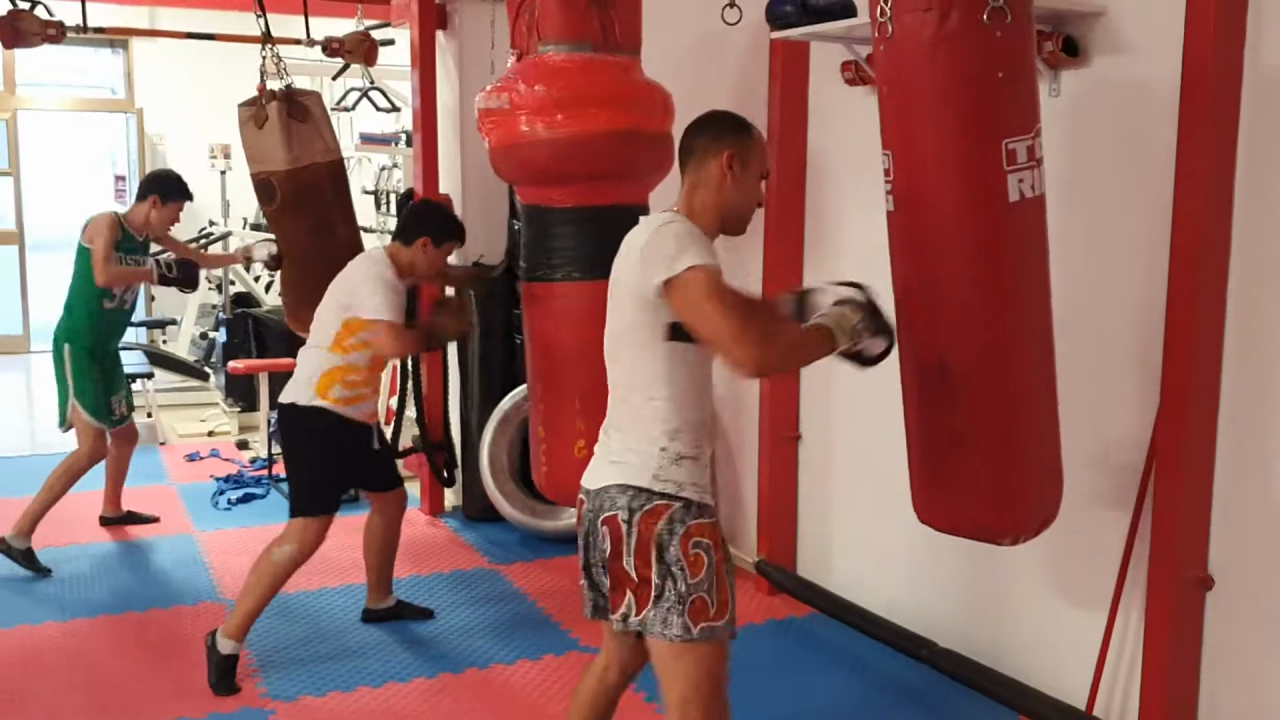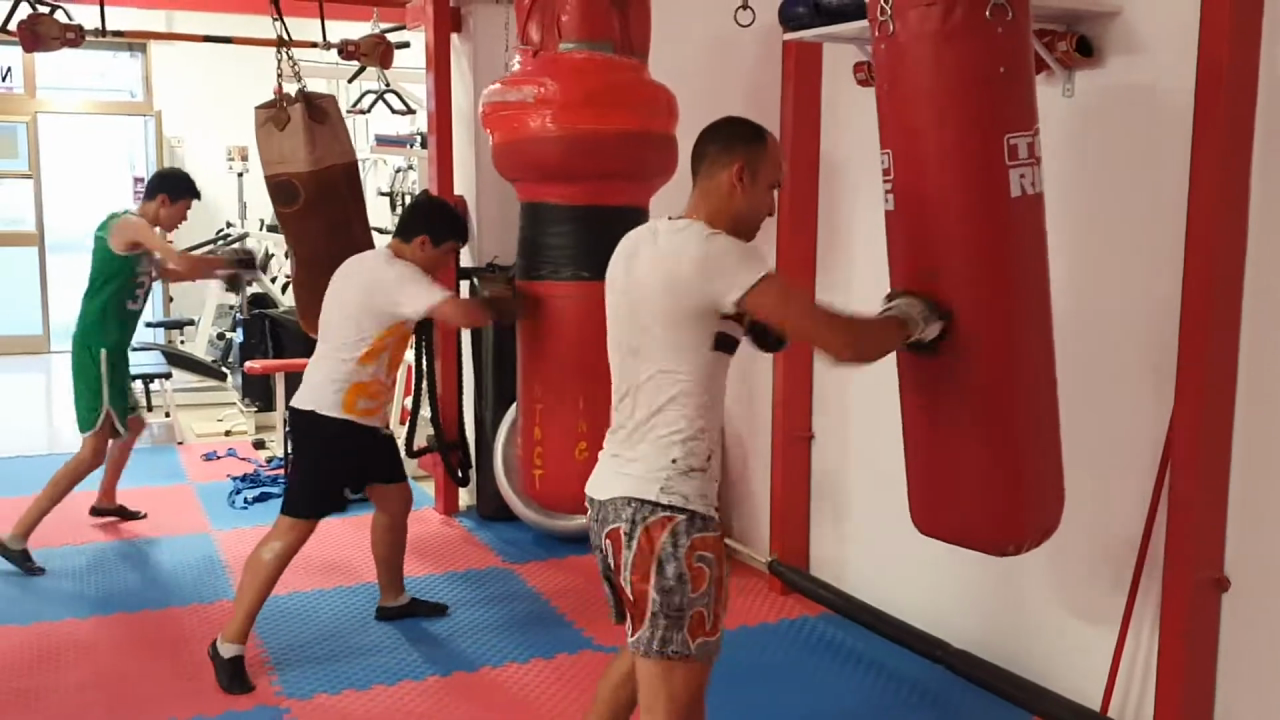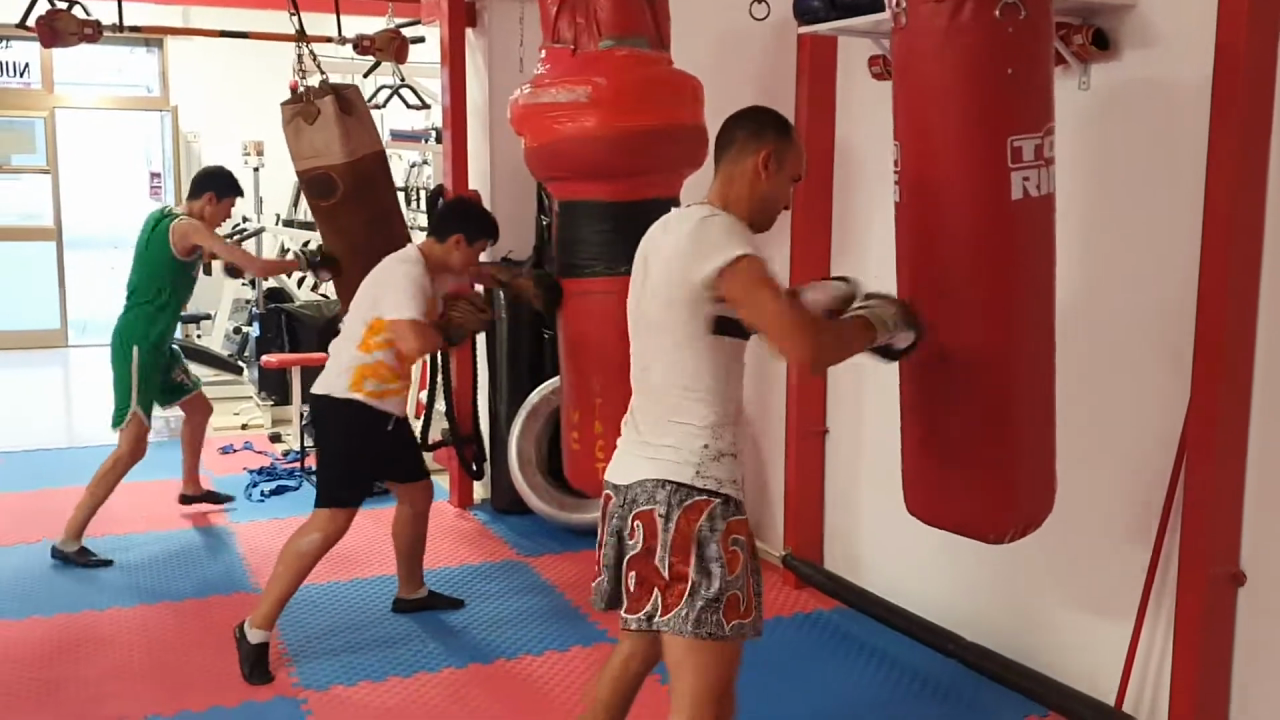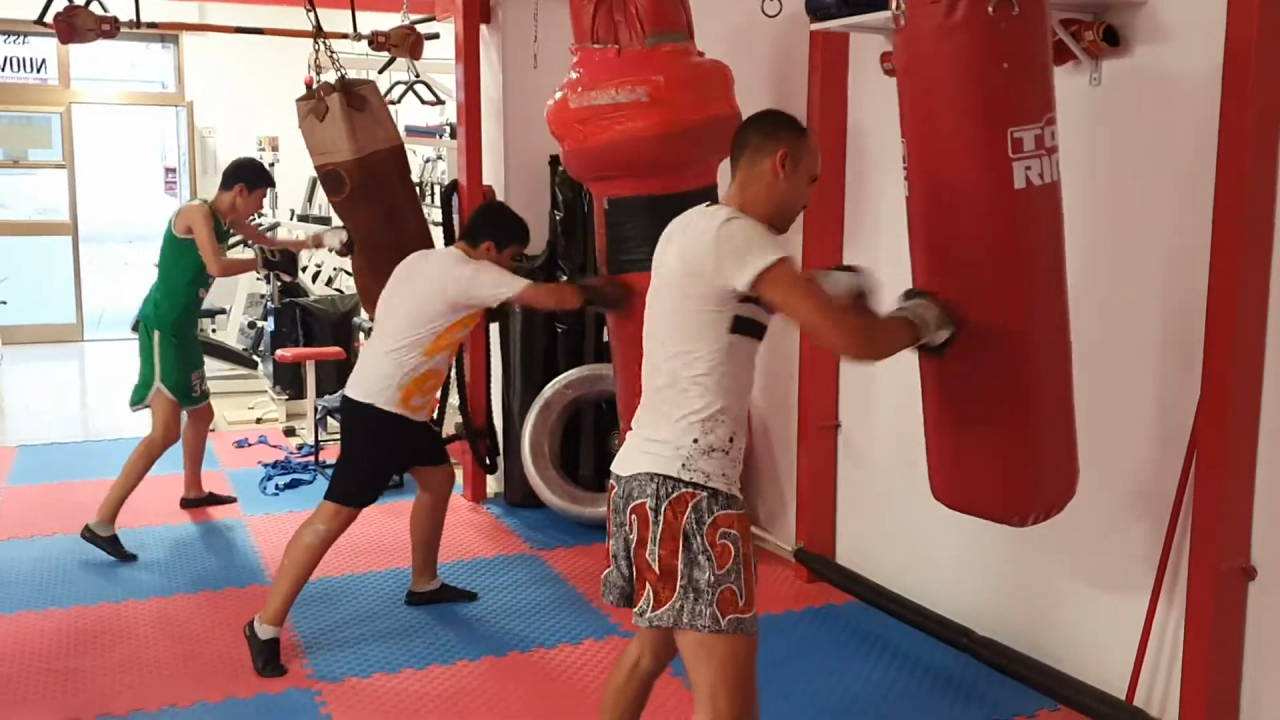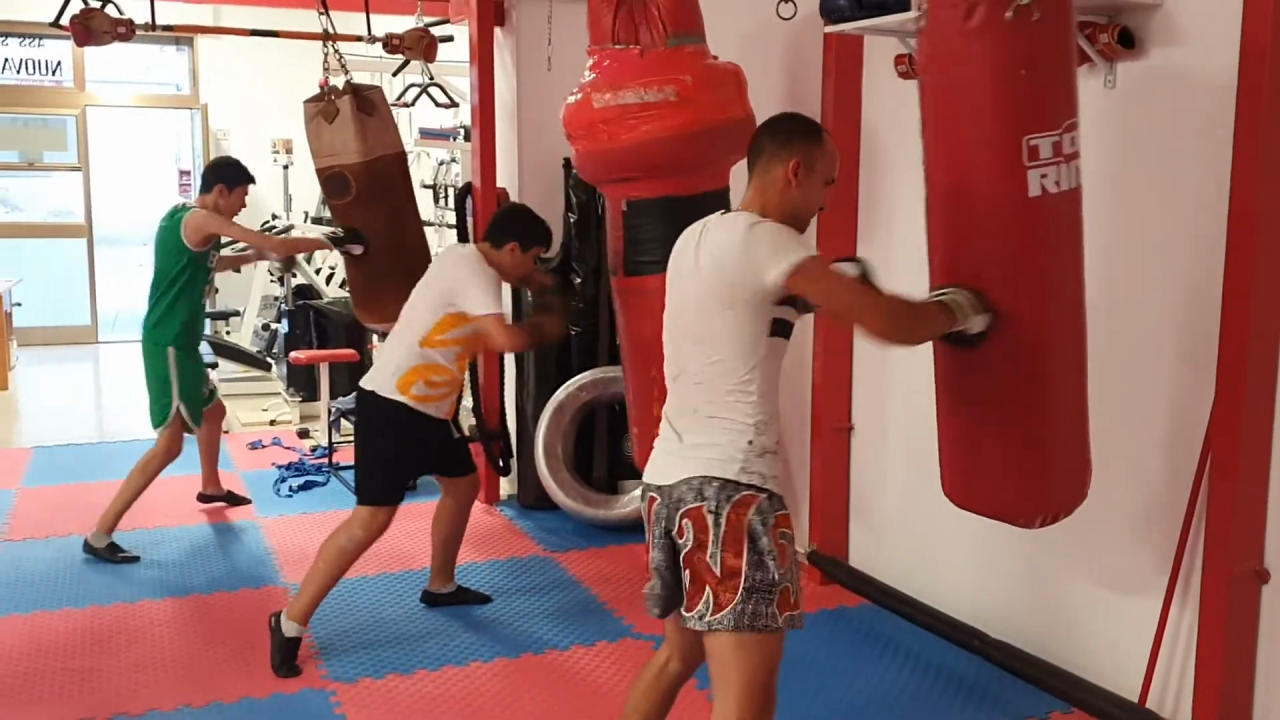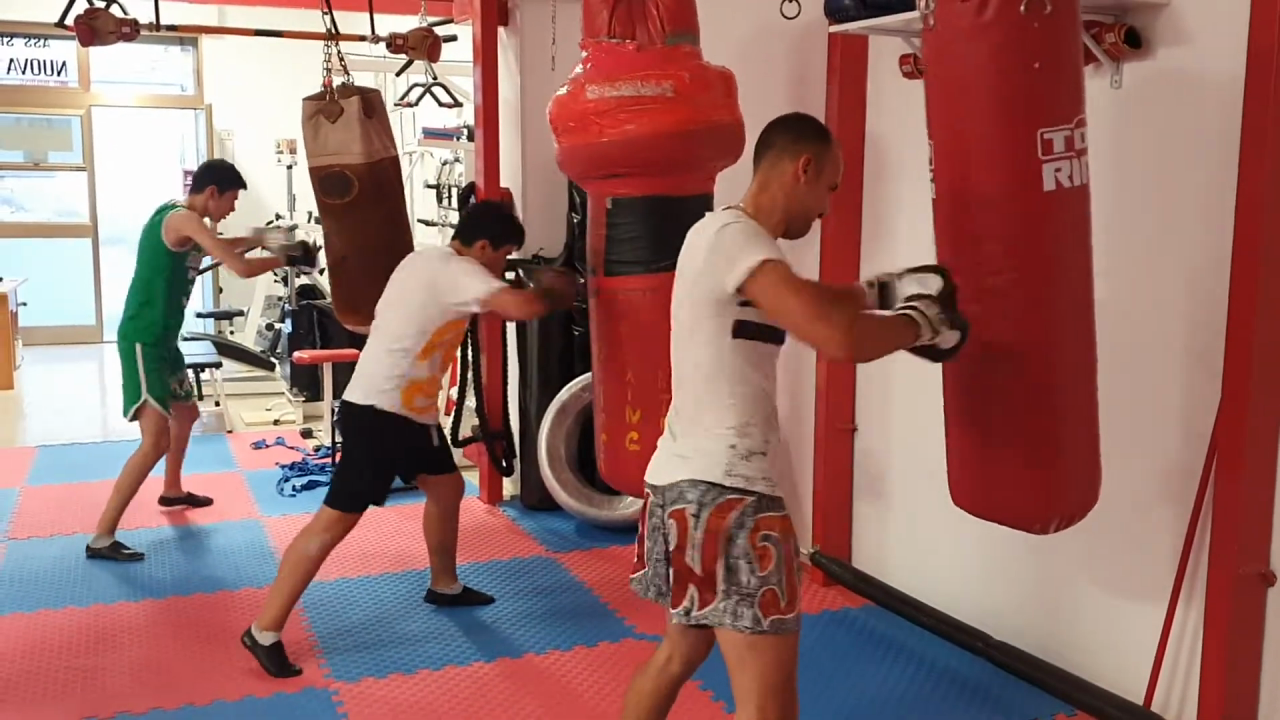
dt=0.5s
person 1, frame 1
left shoulder: (657, 236)
right shoulder: (673, 241)
left elbow: (733, 311)
right elbow: (753, 354)
left wrist: (802, 311)
right wrist: (842, 327)
left hip: (613, 485)
right hip: (657, 495)
left knee: (623, 652)
person 1, frame 2
left shoulder: (635, 246)
right shoulder: (709, 251)
right elbow: (841, 341)
right wrist: (917, 319)
left hip: (621, 489)
right hip: (663, 503)
left knee: (643, 657)
person 1, frame 3
left shoulder: (667, 231)
right shoulder: (715, 232)
right elbow: (806, 349)
left wrist: (815, 302)
right wrist: (879, 320)
left hip: (634, 476)
right hip: (687, 487)
left knee: (641, 644)
person 1, frame 4
left shoulder: (688, 228)
right shoulder: (739, 236)
right elbow: (855, 341)
left wrist: (825, 294)
right wrist: (925, 316)
left hip: (642, 471)
right hip: (687, 484)
left knee: (654, 642)
person 1, frame 5
left shoulder: (696, 237)
right shoulder: (760, 242)
right elbow: (889, 322)
left wrist: (845, 284)
right wrist: (961, 310)
left hip: (673, 477)
right hip: (730, 486)
left knee: (682, 650)
person 1, frame 6
left shoulder: (710, 232)
right shoulder: (737, 239)
left elbow: (802, 307)
right elbow: (840, 339)
left wrist: (895, 287)
right wrist: (924, 319)
left hip: (674, 477)
right hip: (724, 490)
left knee: (680, 650)
person 2, frame 1
left shoulder: (384, 271)
right shoulder: (379, 275)
right elbow: (395, 343)
left wrist: (437, 320)
right wrist: (438, 334)
left hip: (353, 415)
right hip: (313, 412)
left knee: (392, 499)
right knee: (306, 533)
left ankle: (379, 601)
right ankle: (226, 642)
person 2, frame 2
left shoulder: (370, 263)
right shoulder: (396, 275)
right elbow: (462, 315)
right wrist: (497, 304)
left hip: (364, 415)
right hip: (328, 417)
left knee: (395, 500)
right knee: (293, 529)
left ankle: (393, 599)
right ankle: (229, 645)
person 2, frame 3
left shoulder: (427, 271)
right shoulder: (409, 272)
left elbow: (440, 318)
right elbow: (412, 344)
right wrist: (458, 330)
left hip: (379, 408)
right hip: (346, 404)
left knee: (418, 492)
right knee: (330, 522)
left ankle: (411, 591)
right ankle: (255, 632)
person 2, frame 4
left shoulder: (420, 261)
right shoulder: (474, 274)
right elbow: (547, 297)
right wrist: (601, 293)
left hip: (405, 403)
right hip: (378, 407)
left knee: (437, 480)
right knee: (336, 514)
left ankle: (424, 583)
right ankle: (265, 625)
person 2, frame 5
left shoulder: (463, 258)
right shoulder: (475, 272)
right elbow: (505, 340)
left wrist: (542, 283)
right wrist: (545, 330)
left hip: (428, 408)
right hip: (392, 403)
left knee: (464, 484)
right knee: (373, 518)
left ankle: (441, 586)
right ankle: (290, 624)
person 2, frame 6
left shoulder: (427, 260)
right shoulder: (458, 271)
right elbow: (522, 307)
right wrist: (553, 291)
left hip: (409, 409)
right hip: (376, 411)
left knee: (446, 489)
right knee: (335, 521)
left ankle: (444, 586)
right ankle: (264, 631)
person 3, frame 1
left shoulder: (148, 234)
right shoulder: (105, 224)
left elbow: (197, 258)
right elbow: (103, 277)
left wrist: (245, 254)
right wrist: (157, 271)
left hip: (104, 348)
right hip: (77, 346)
left knee: (125, 434)
right knee: (93, 448)
left ankle: (112, 509)
person 3, frame 2
left shoulder: (142, 230)
right shoulder: (133, 226)
left elbow: (167, 273)
right elbow: (186, 263)
left wrist: (195, 267)
right wrist: (231, 262)
left hip: (109, 344)
right hip: (98, 347)
left knee: (129, 426)
right knee: (94, 451)
left ankle: (105, 500)
person 3, frame 3
left shoulder: (165, 219)
right shoulder: (189, 229)
right elbow: (256, 268)
left wrist: (213, 259)
right wrist: (305, 262)
left hip: (154, 340)
right hip: (138, 345)
left knee: (199, 407)
right knee: (132, 446)
left ankle: (191, 487)
right ankle: (68, 542)
person 3, frame 4
left shoulder: (219, 220)
right shoulder: (196, 212)
left elbow: (268, 242)
right elbow: (217, 265)
left wrist: (316, 240)
right wrist: (264, 262)
left hip: (181, 332)
right hip: (161, 330)
left knee: (201, 413)
right knee: (165, 430)
left ankle: (193, 491)
right ankle: (101, 524)
person 3, frame 5
left shoulder: (187, 216)
right shoulder: (202, 220)
left elbow: (209, 264)
right elbow: (271, 245)
left wrist: (255, 256)
right wrist: (329, 243)
left hip: (182, 339)
right hip: (169, 342)
left knee: (213, 412)
right knee: (169, 444)
left ankle: (212, 487)
right ankle: (100, 535)
person 3, frame 6
left shoulder: (181, 215)
right shoulder: (183, 219)
left elbow: (221, 247)
right elbow: (239, 268)
left wrist: (254, 238)
right wrist: (287, 258)
left hip: (161, 335)
right hip: (144, 338)
left knee: (183, 411)
right knee: (155, 437)
left ankle: (173, 490)
right ankle: (102, 537)
